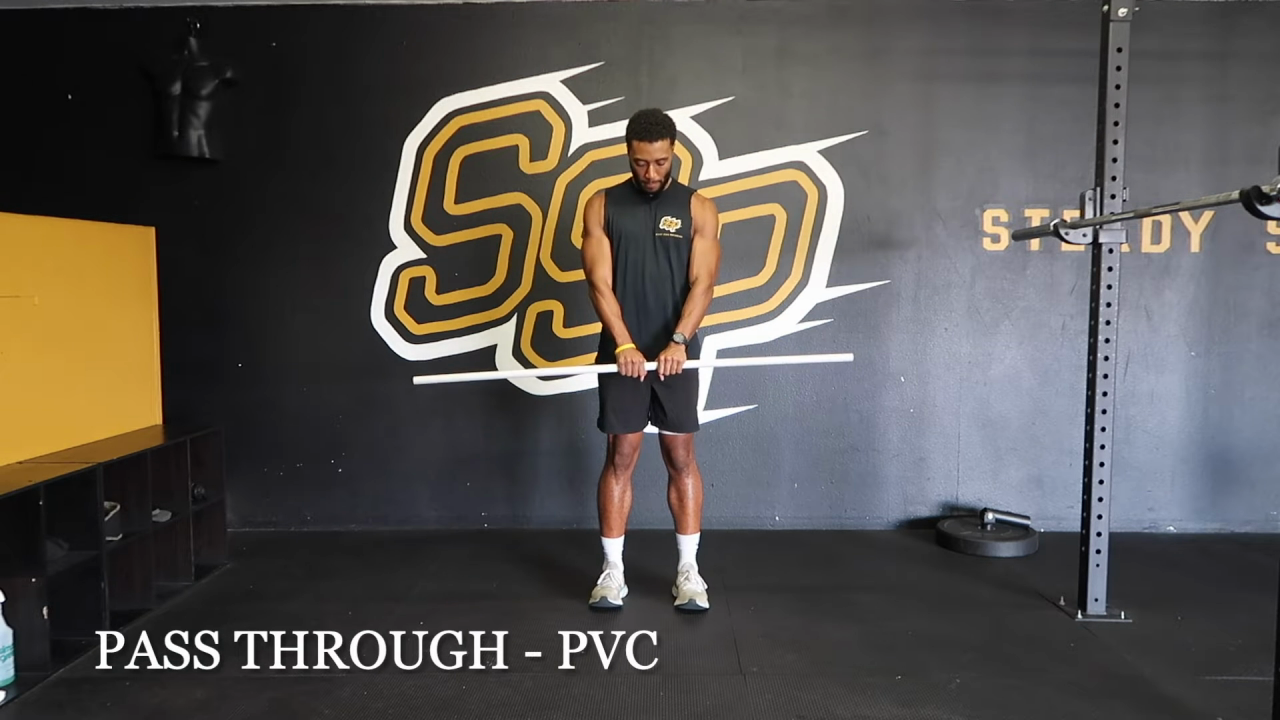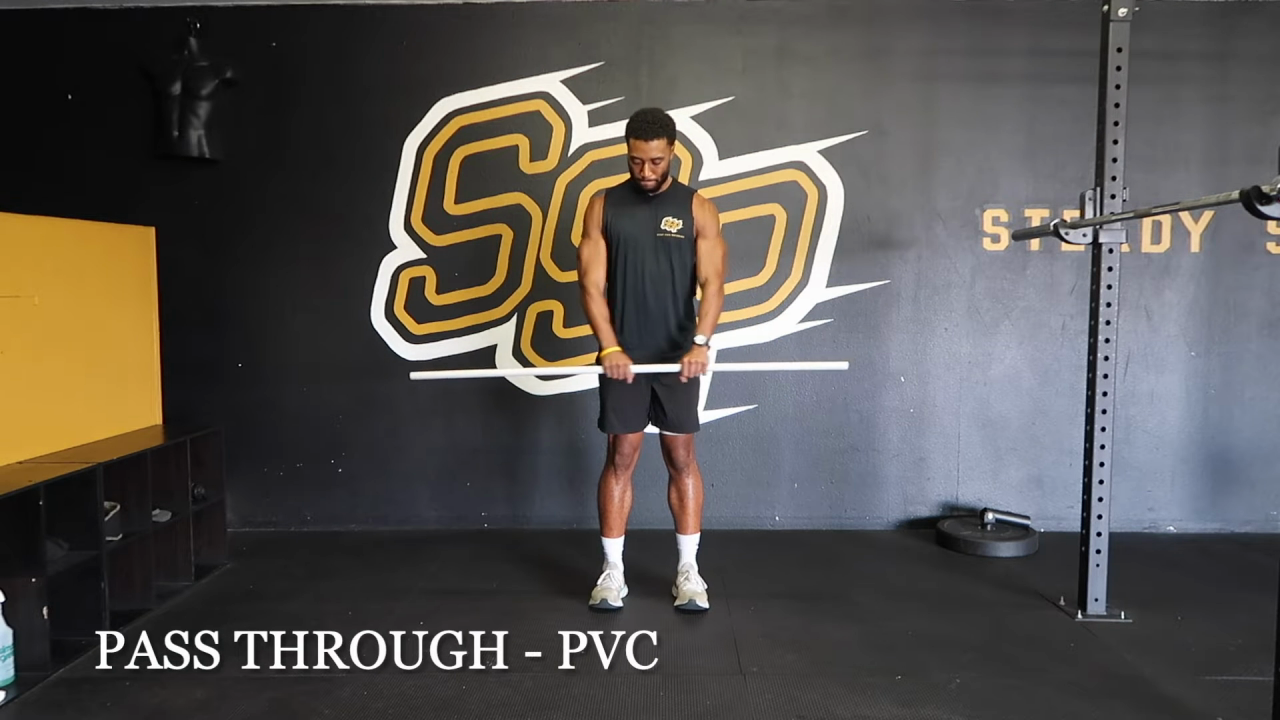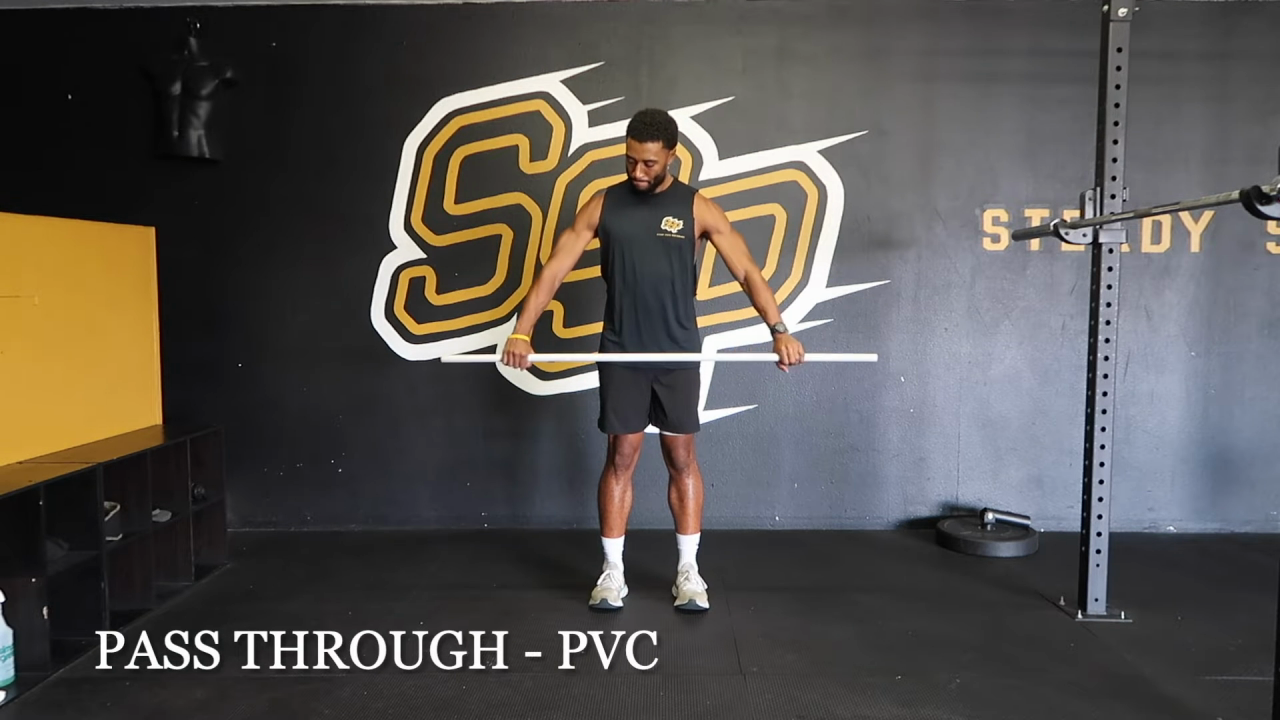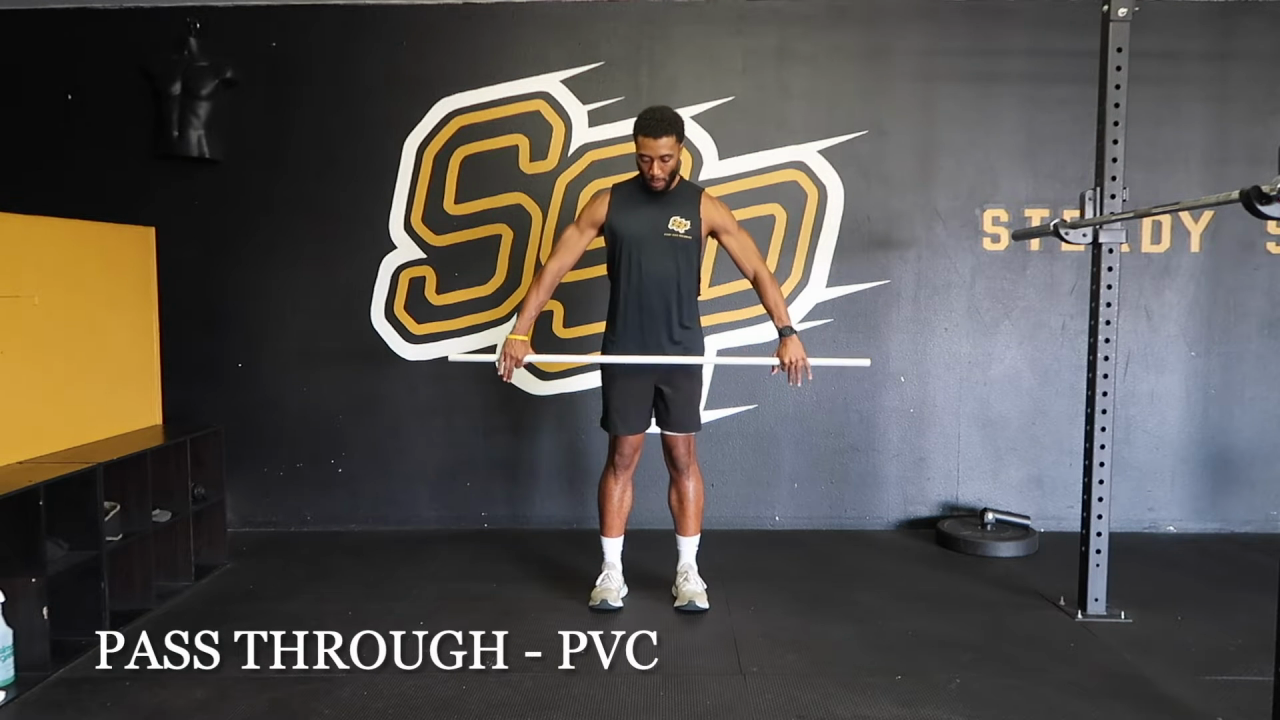
dt=0.5s
person 1, frame 1
left shoulder: (697, 207)
right shoulder: (602, 205)
left elbow: (702, 284)
right elbow: (600, 283)
left wrist: (677, 341)
right wrist: (624, 345)
left hip: (676, 352)
right hip: (621, 353)
left knee: (681, 458)
right knee: (620, 458)
left ankle: (688, 570)
right ankle: (612, 570)
person 1, frame 2
left shoulder: (697, 208)
right shoulder: (603, 206)
left elbow: (712, 283)
right elbow: (592, 285)
left wrist: (700, 343)
right wrist: (610, 348)
left hip: (678, 355)
right hip: (622, 355)
left knee: (681, 458)
right knee: (620, 458)
left ankle: (688, 570)
right ankle: (612, 571)
person 1, frame 3
left shoulder: (697, 207)
right shoulder: (602, 205)
left elbow: (747, 271)
right elbow: (555, 269)
left wrist: (779, 331)
right wrist: (522, 331)
left hip: (678, 355)
right hip: (621, 354)
left knee: (682, 458)
right knee: (620, 458)
left ankle: (688, 570)
right ankle: (612, 571)
person 1, frame 4
left shoulder: (705, 207)
right shoulder: (608, 202)
left elbow: (757, 270)
right elbow: (555, 266)
left wrist: (787, 333)
right wrist: (520, 331)
left hip: (682, 353)
right hip: (624, 353)
left knee: (683, 459)
right knee: (621, 459)
left ankle: (687, 571)
right ankle: (611, 572)
